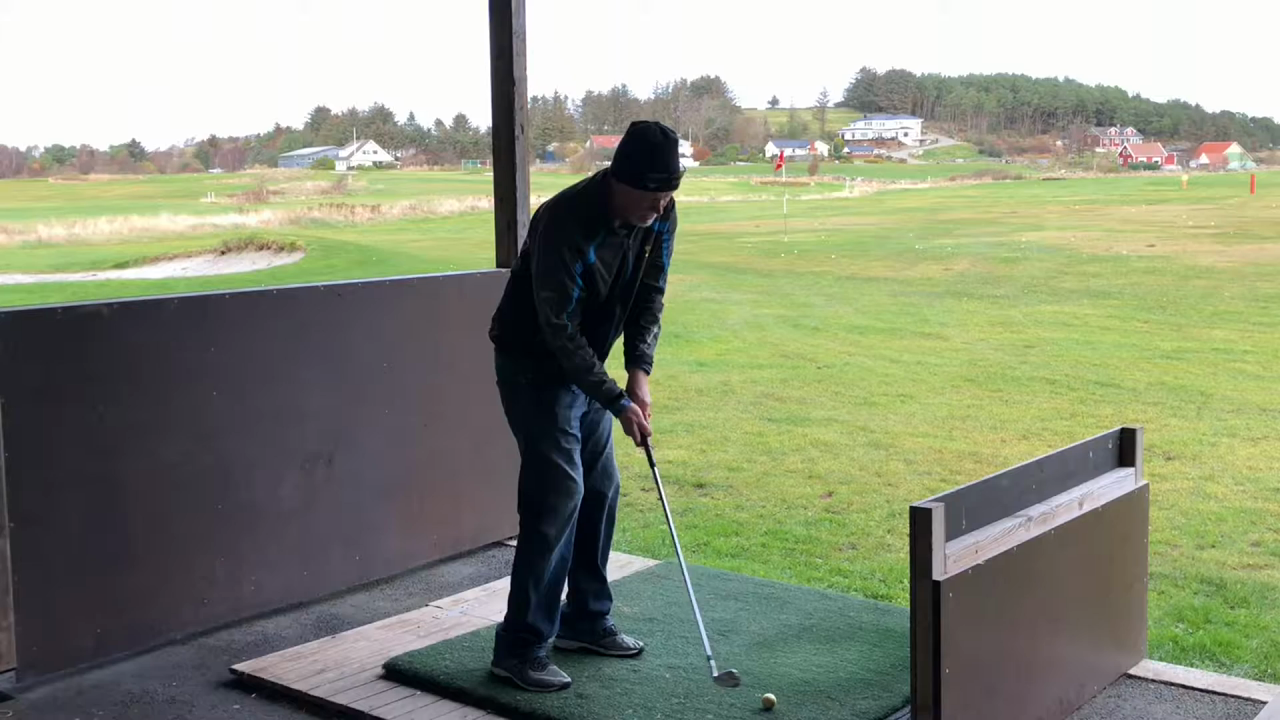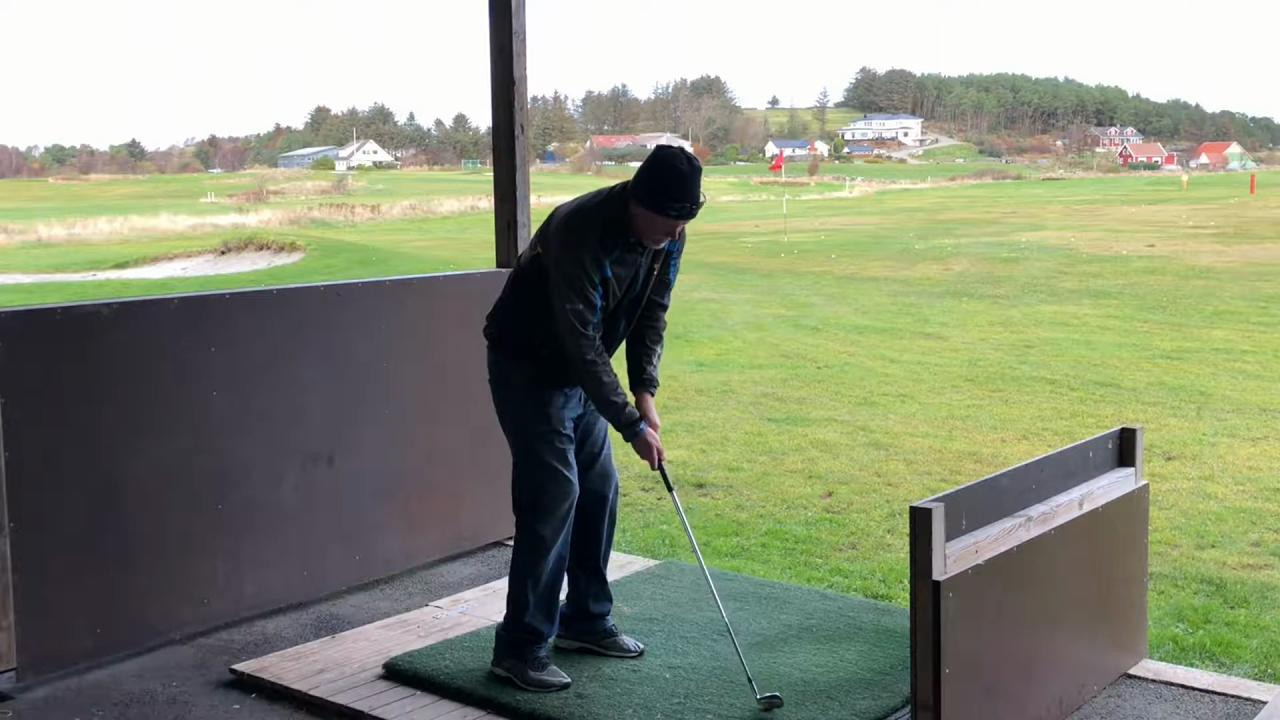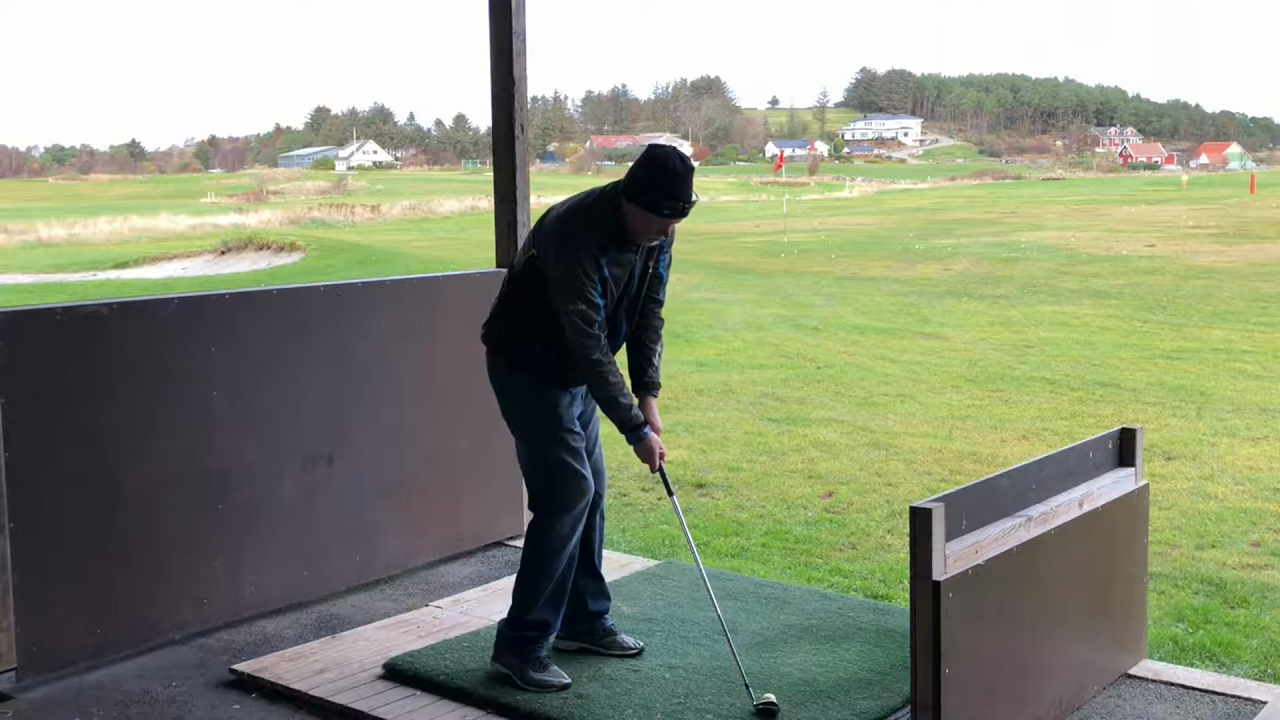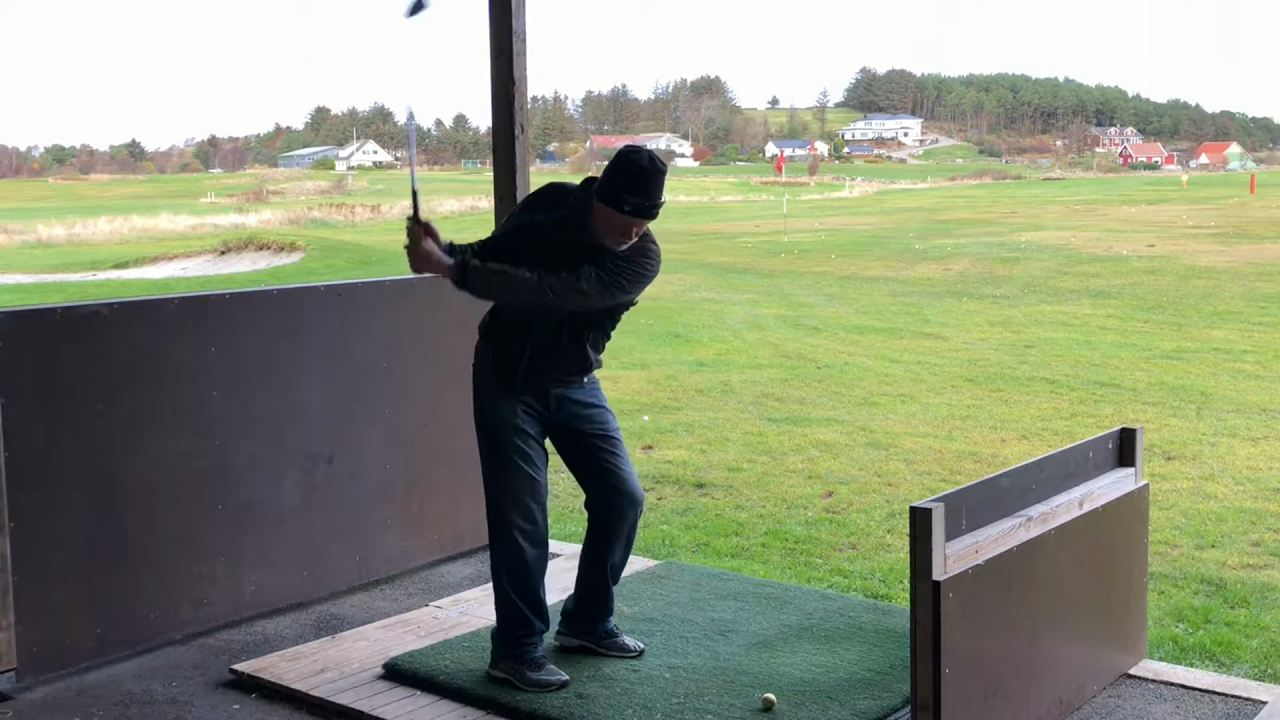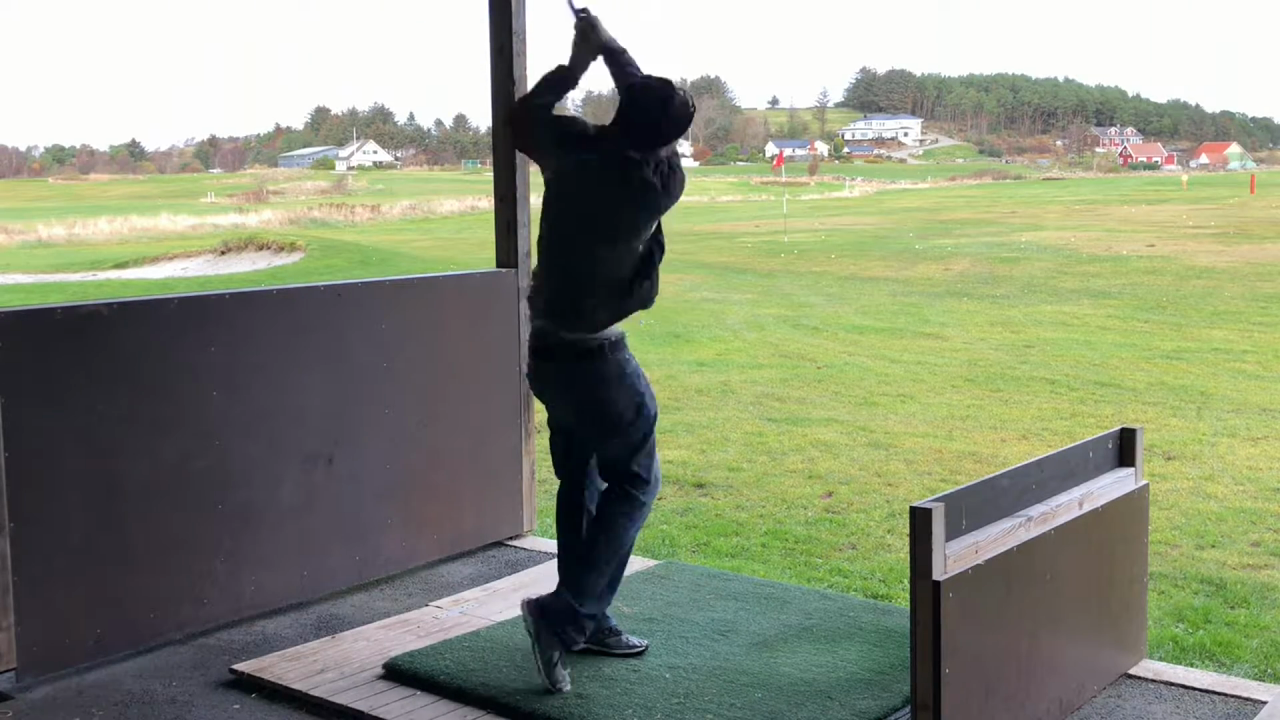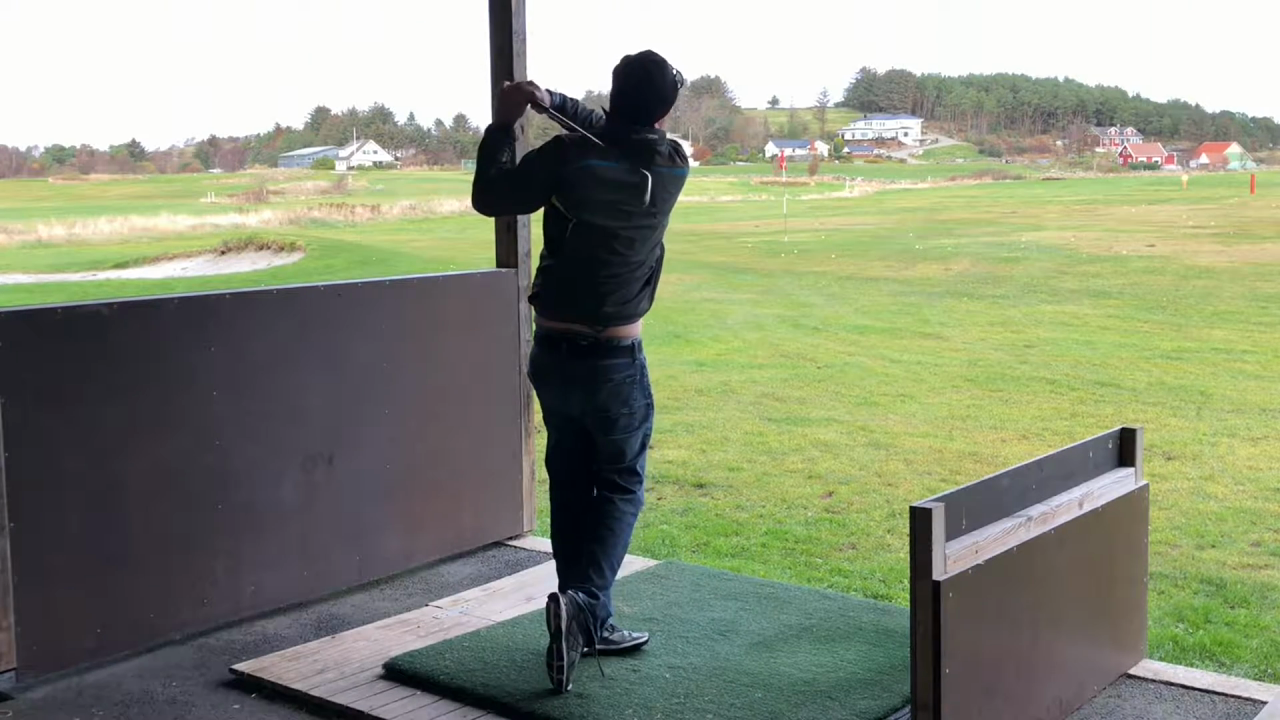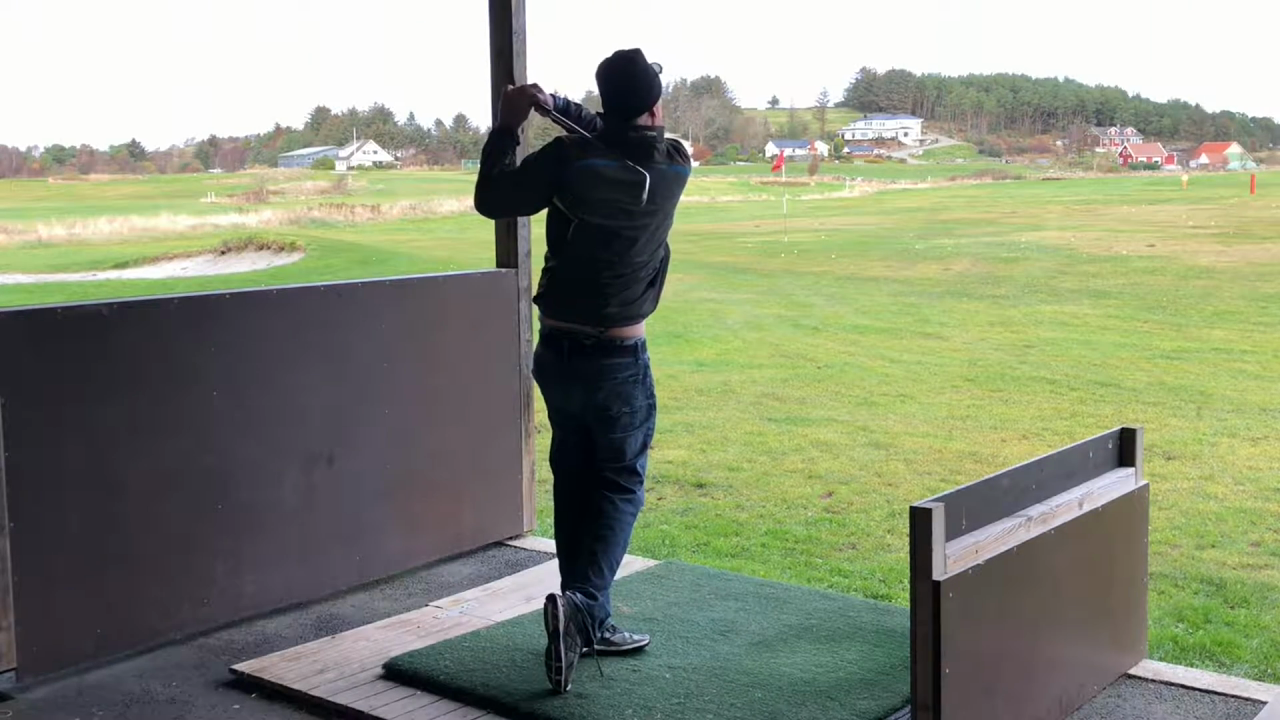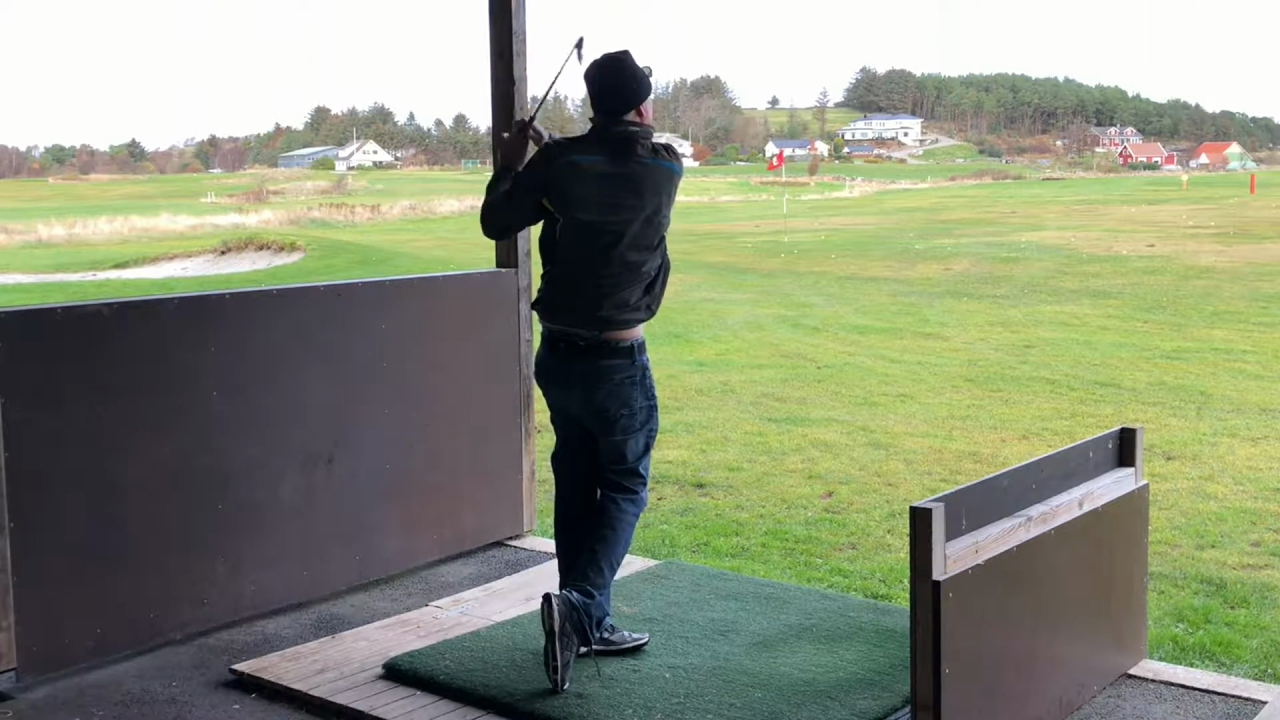
dt=0.7s
person 1, frame 1
left shoulder: (659, 218)
right shoulder: (564, 222)
left elbow: (651, 296)
right elbow: (557, 329)
left wrist: (639, 371)
right wrist: (617, 399)
left hip: (587, 367)
right hip: (536, 367)
left knee: (599, 491)
right knee: (558, 495)
left ankle: (585, 618)
right ankle: (519, 646)
person 1, frame 2
left shoulder: (668, 237)
right shoulder: (579, 232)
left elbow: (651, 314)
right elbow: (581, 342)
left wrist: (645, 392)
right wrist: (631, 425)
left hip: (581, 371)
right hip: (527, 368)
left knee: (599, 491)
right knee: (553, 496)
left ankle: (585, 618)
right ankle: (520, 645)
person 1, frame 3
left shoulder: (657, 233)
right shoulder: (575, 233)
left elbow: (648, 313)
right elbow: (587, 342)
left wrist: (648, 396)
right wrist: (634, 427)
left hip: (575, 370)
right hip: (527, 368)
left knee: (588, 489)
right knee: (567, 493)
left ankle: (583, 617)
right ankle: (521, 643)
person 1, frame 4
left shoulder: (642, 259)
right shoulder: (549, 204)
left elbow: (547, 292)
right elbow: (493, 256)
left wrist: (449, 268)
right wrist: (445, 252)
left hip: (576, 384)
right hip: (506, 380)
left knee: (622, 497)
right knee: (520, 509)
left ankle: (587, 619)
right ankle: (517, 646)
person 1, frame 5
left shoulder: (570, 144)
right shoulder: (663, 182)
left elbow: (523, 118)
right elbow: (653, 136)
left wrist: (576, 60)
right wrist: (611, 48)
left hip: (546, 349)
right hip: (596, 357)
left knee: (581, 481)
right knee: (633, 487)
left ankle: (585, 616)
right ankle: (565, 612)
person 1, frame 6
left shoulder: (566, 157)
right shoulder: (672, 166)
left elbow: (489, 198)
right elbow: (615, 136)
left wrist: (503, 123)
right wrist: (552, 101)
left hip: (552, 352)
right hip: (613, 359)
left knee: (571, 485)
right knee: (621, 486)
left ankle: (587, 621)
right ankle: (584, 605)
person 1, frame 7
left shoulder: (566, 159)
right shoulder: (674, 166)
left elbow: (491, 200)
left wrist: (506, 127)
right wrist: (555, 106)
left hip: (557, 352)
right hip: (617, 359)
left knee: (574, 483)
right knee: (620, 487)
left ankle: (587, 618)
right ankle: (580, 604)
person 1, frame 8
left shoulder: (557, 163)
right shoulder: (664, 167)
left elbow: (496, 223)
left wrist: (509, 165)
left hip: (557, 354)
right hip: (616, 360)
left knee: (576, 484)
right knee: (624, 488)
left ankle: (586, 621)
right ankle: (579, 604)
